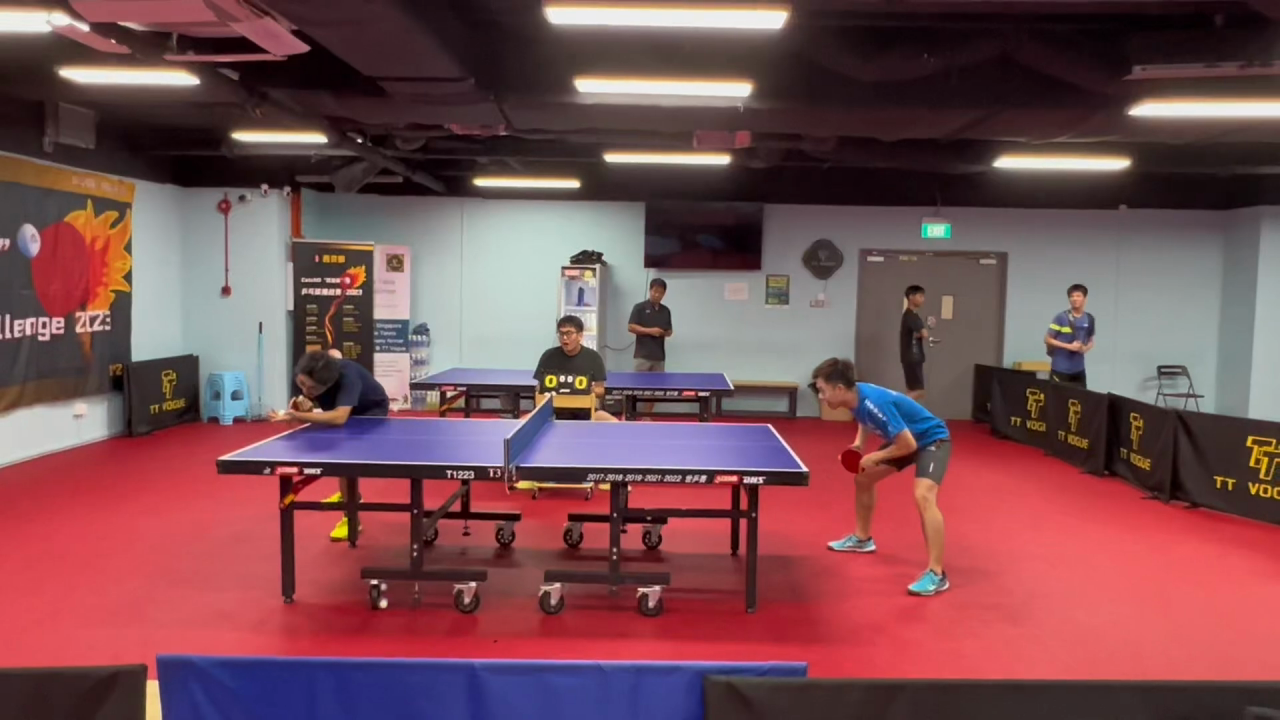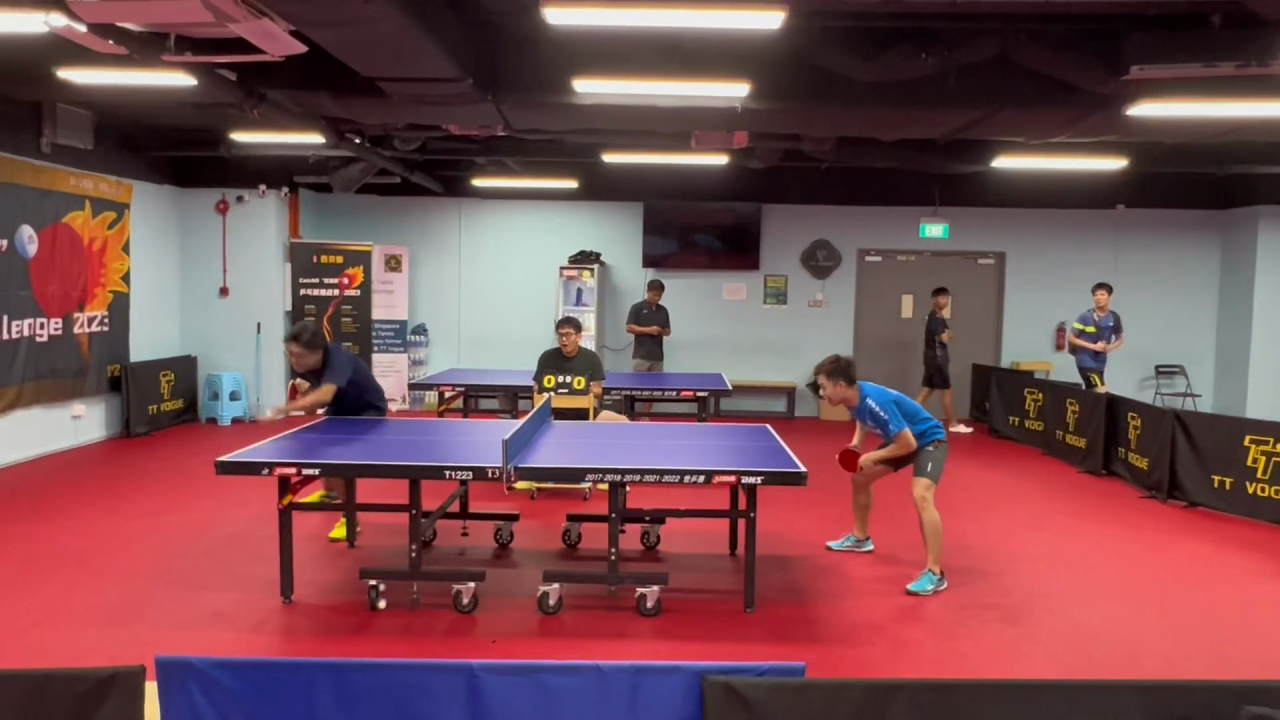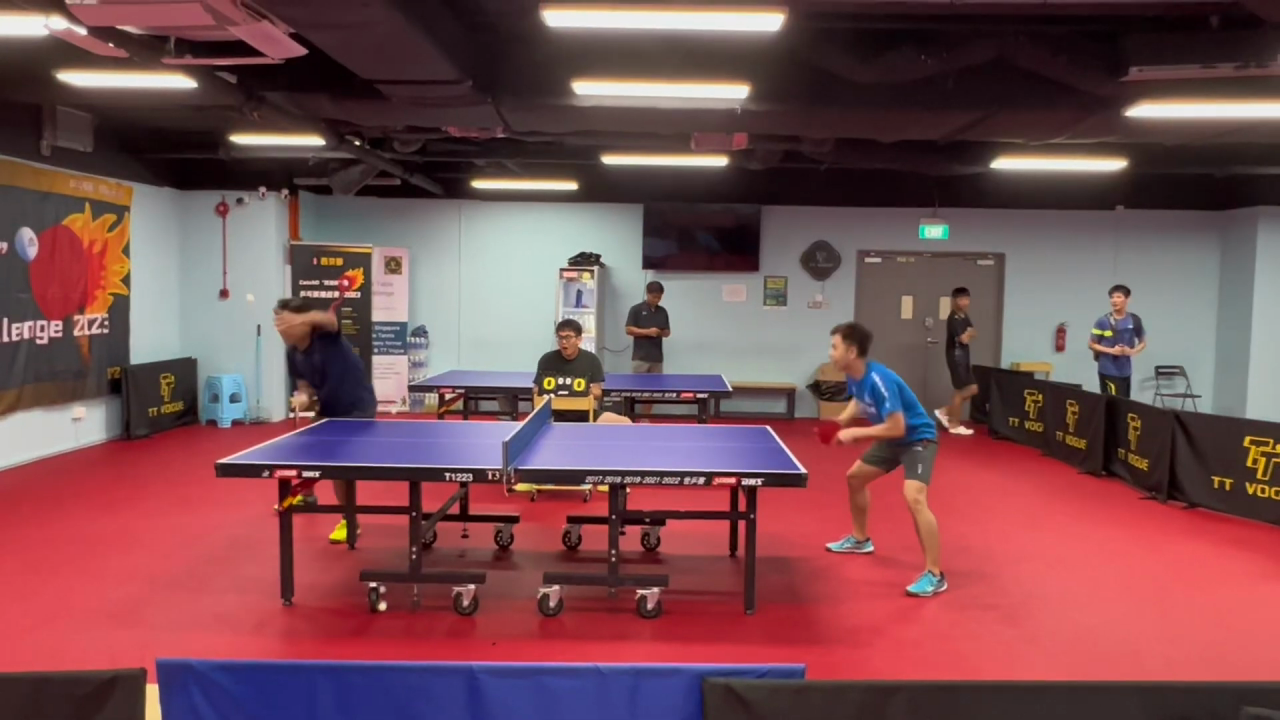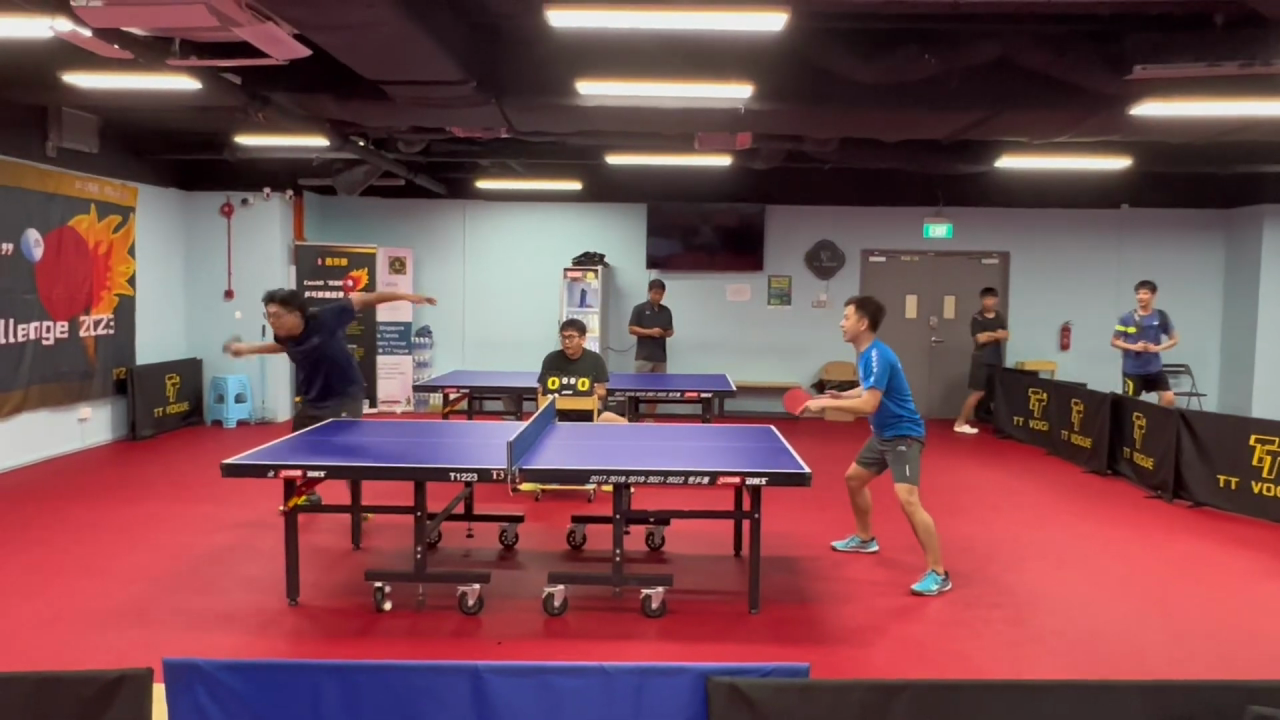
dt=0.3s
person 1, frame 1
left shoulder: (876, 404)
right shoulder: (855, 395)
left elbow: (908, 445)
right elbow: (866, 421)
left wrist: (873, 457)
right wrist: (858, 444)
left hip: (932, 440)
right hip: (905, 438)
left knee: (923, 496)
right knee: (863, 477)
left ankle: (936, 574)
right ankle: (862, 538)
person 1, frame 2
left shoulder: (877, 403)
right shoulder: (854, 395)
left elbow: (908, 445)
right elbow: (863, 420)
left wrist: (872, 457)
right wrist: (855, 443)
left hip: (929, 441)
right hip: (903, 438)
left knee: (921, 496)
right knee: (860, 477)
left ankle: (935, 573)
right ankle: (860, 538)
person 1, frame 3
left shoulder: (881, 381)
right shoulder: (853, 375)
left elbow: (896, 428)
right elbow: (859, 402)
left wrist: (855, 433)
right wrist: (843, 419)
left hip: (918, 438)
right hip: (893, 438)
left knee: (914, 497)
right knee: (855, 477)
left ankle: (934, 575)
right ankle: (860, 539)
person 1, frame 4
left shoulder: (878, 357)
right shoulder: (864, 353)
left elbow: (868, 405)
left wrist: (825, 404)
right wrist: (839, 395)
left hip: (904, 436)
right hip: (882, 434)
left knee: (908, 500)
right knee: (853, 479)
left ankle: (938, 573)
right ankle: (865, 538)
person 2, frame 1
left shoulder: (347, 378)
right shoulder: (306, 378)
left elbow: (339, 417)
left wrist: (298, 416)
right wrist: (305, 406)
left hip: (371, 411)
right hip: (343, 410)
right ankle: (348, 494)
person 2, frame 2
left shoulder: (337, 359)
right shoulder: (301, 365)
left elbow: (325, 395)
right elbow: (311, 406)
left wrist: (287, 409)
right wrist: (304, 392)
left hip: (369, 411)
right hip: (341, 409)
right ankle: (330, 492)
person 2, frame 3
left shoulder: (326, 335)
right shoulder: (293, 354)
left elbow: (326, 318)
left wrist: (301, 319)
right wrist: (302, 398)
left hip: (356, 410)
right hip: (329, 411)
left ankle: (350, 522)
right ankle: (307, 497)
person 2, frame 4
left shoulder: (325, 319)
right shoulder: (283, 333)
left elbow: (363, 299)
left wrist: (406, 296)
right wrist: (248, 349)
left hip: (345, 396)
right hip: (312, 399)
right ankle: (309, 495)
